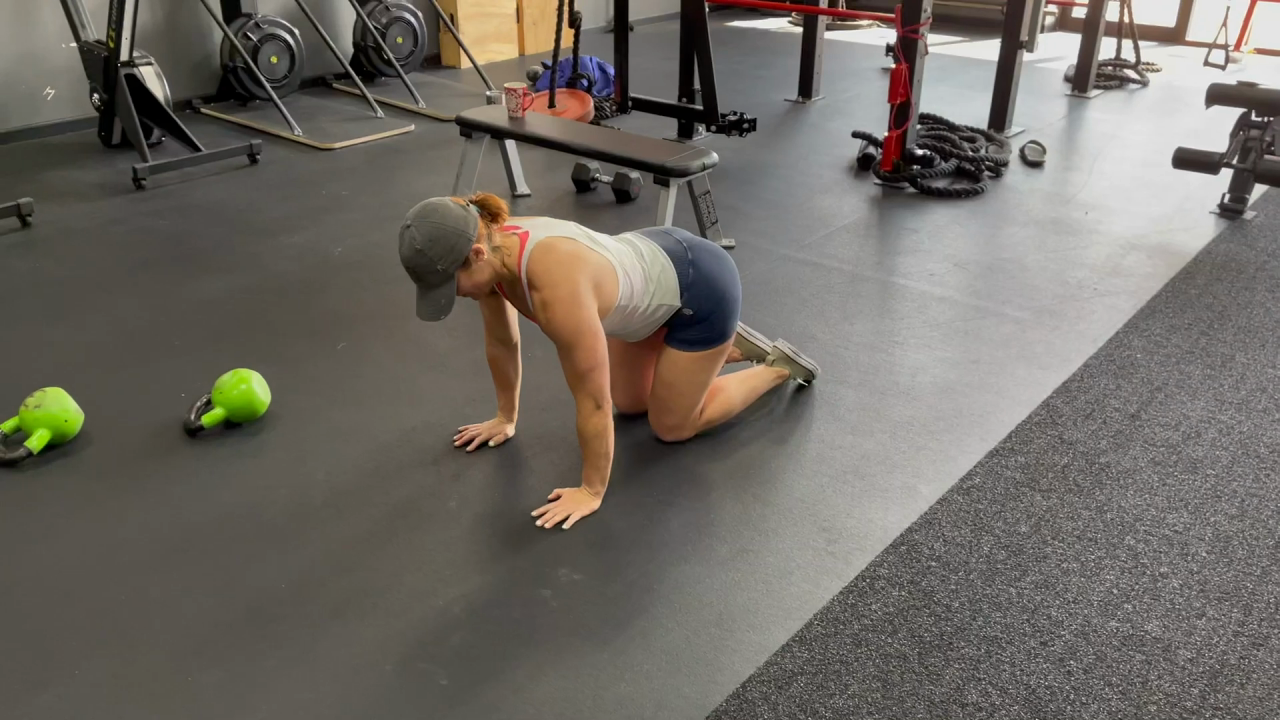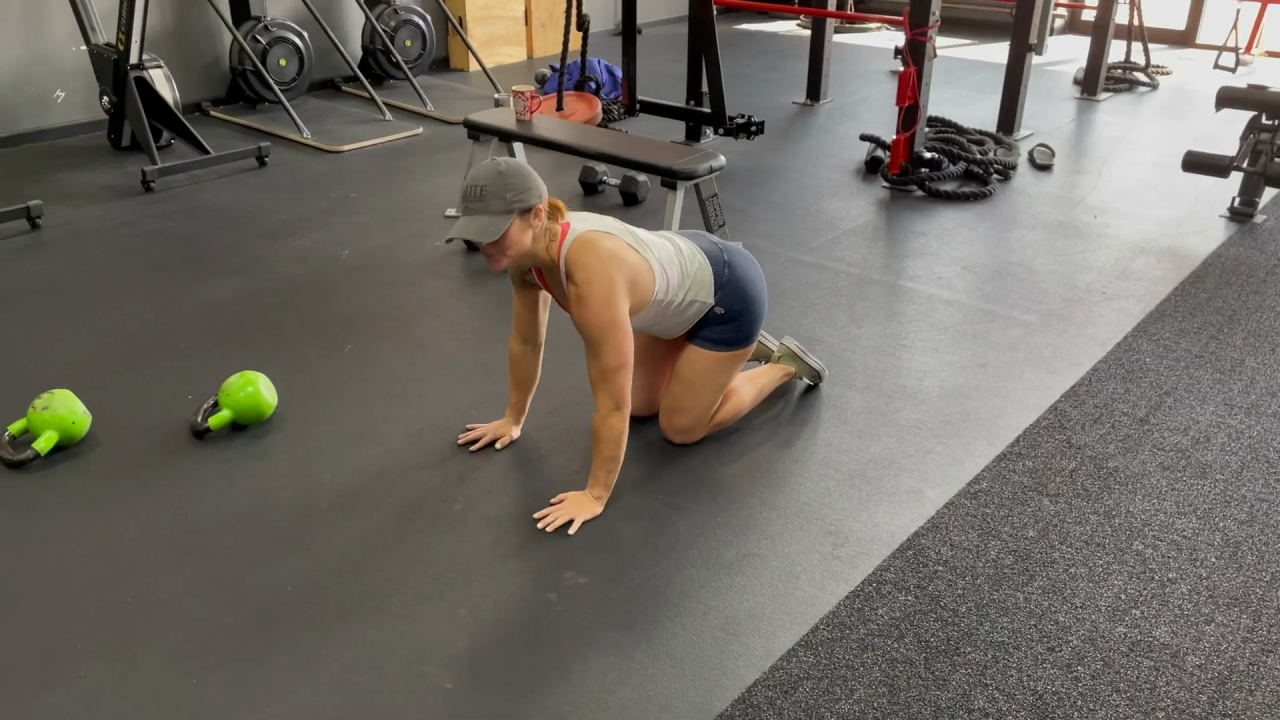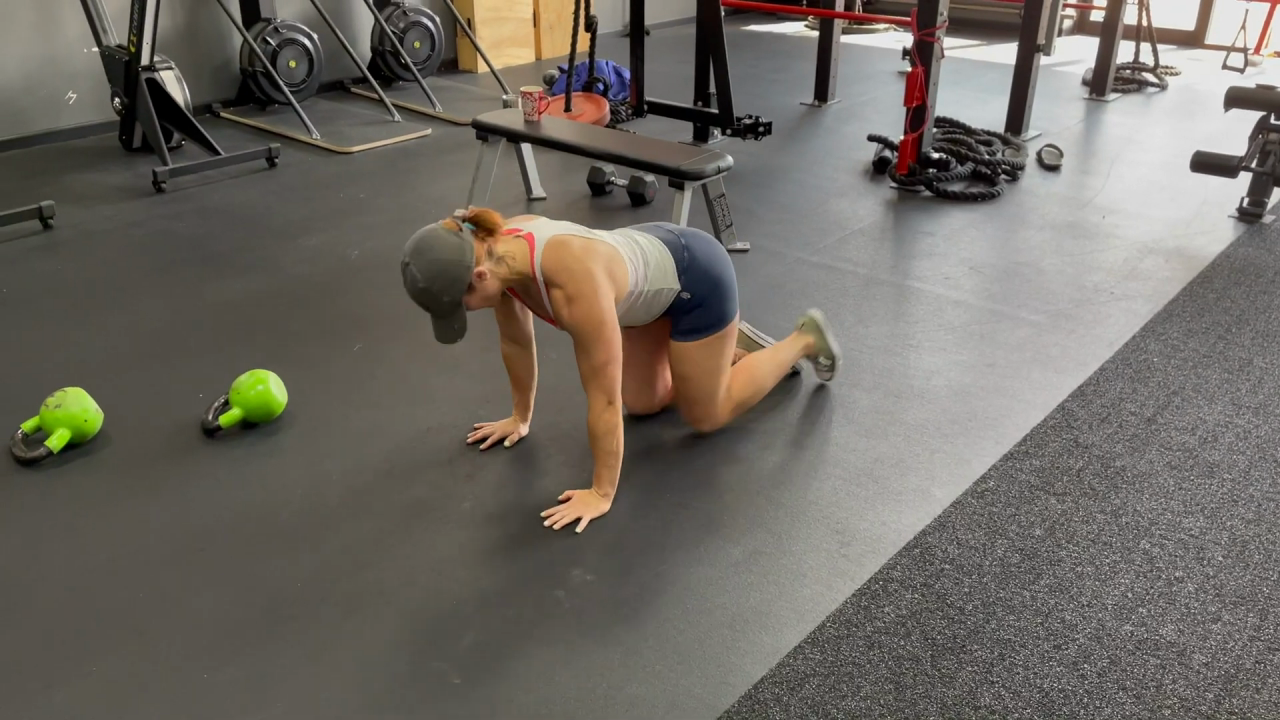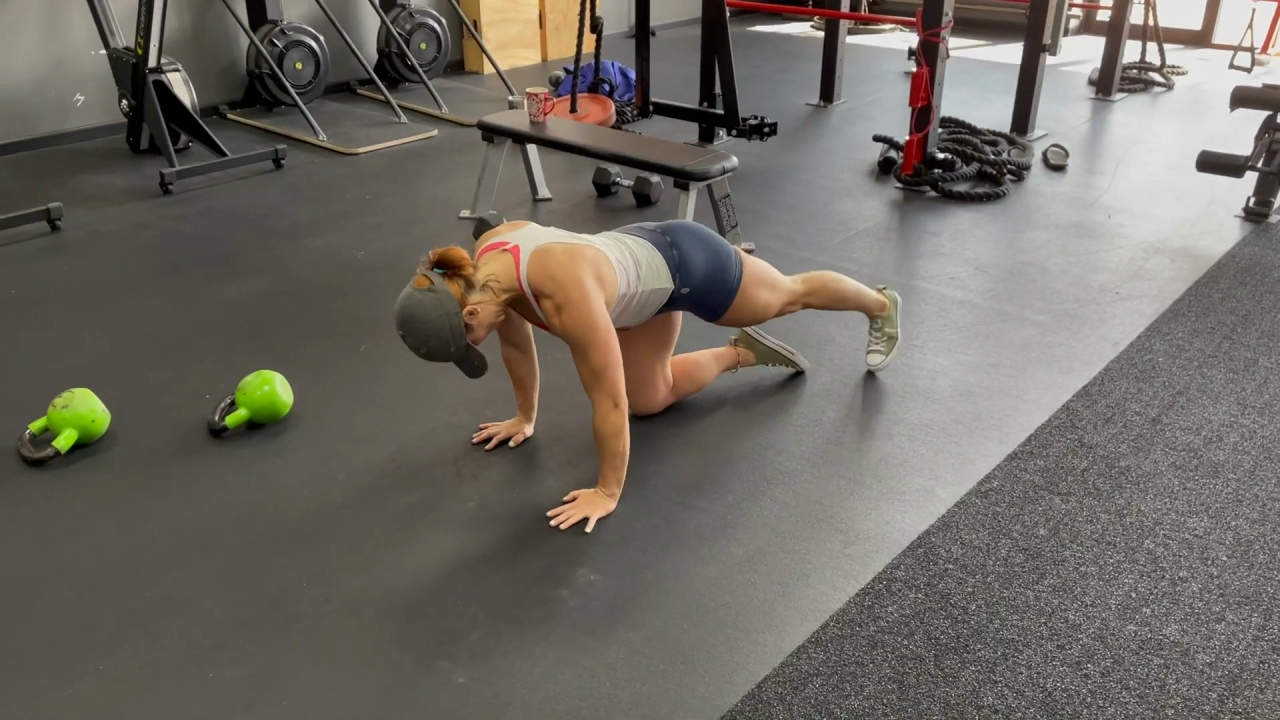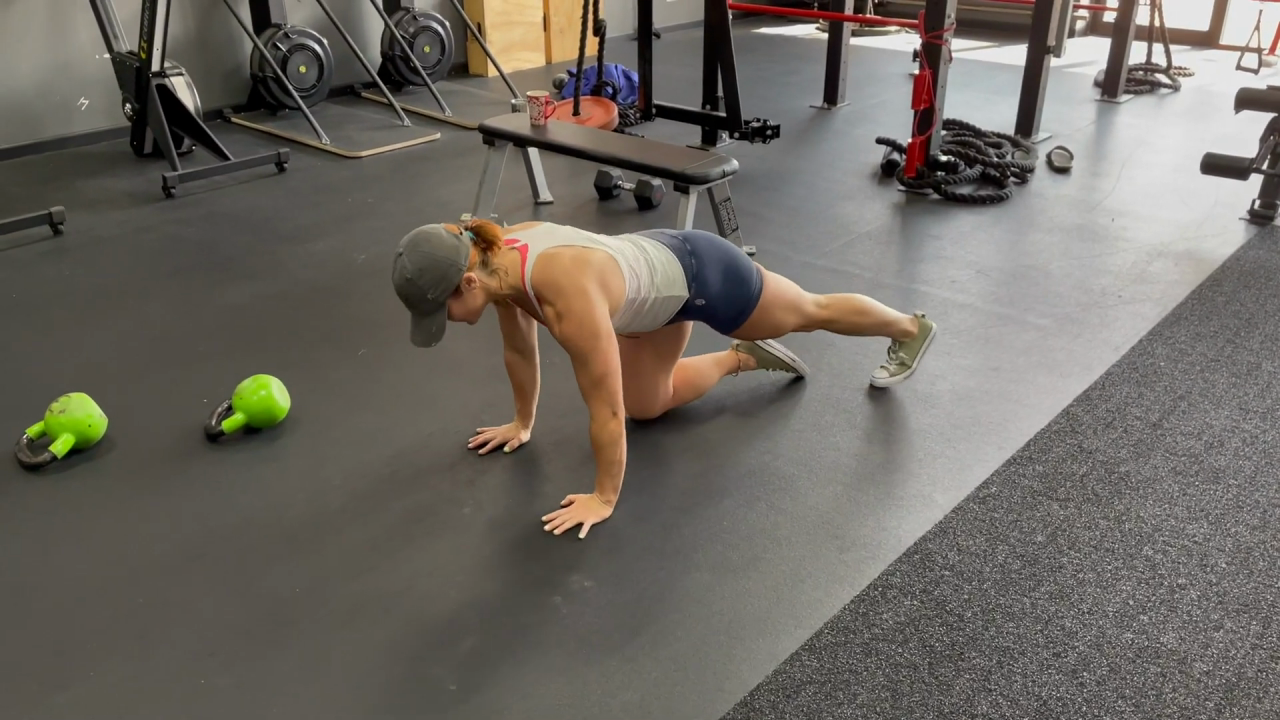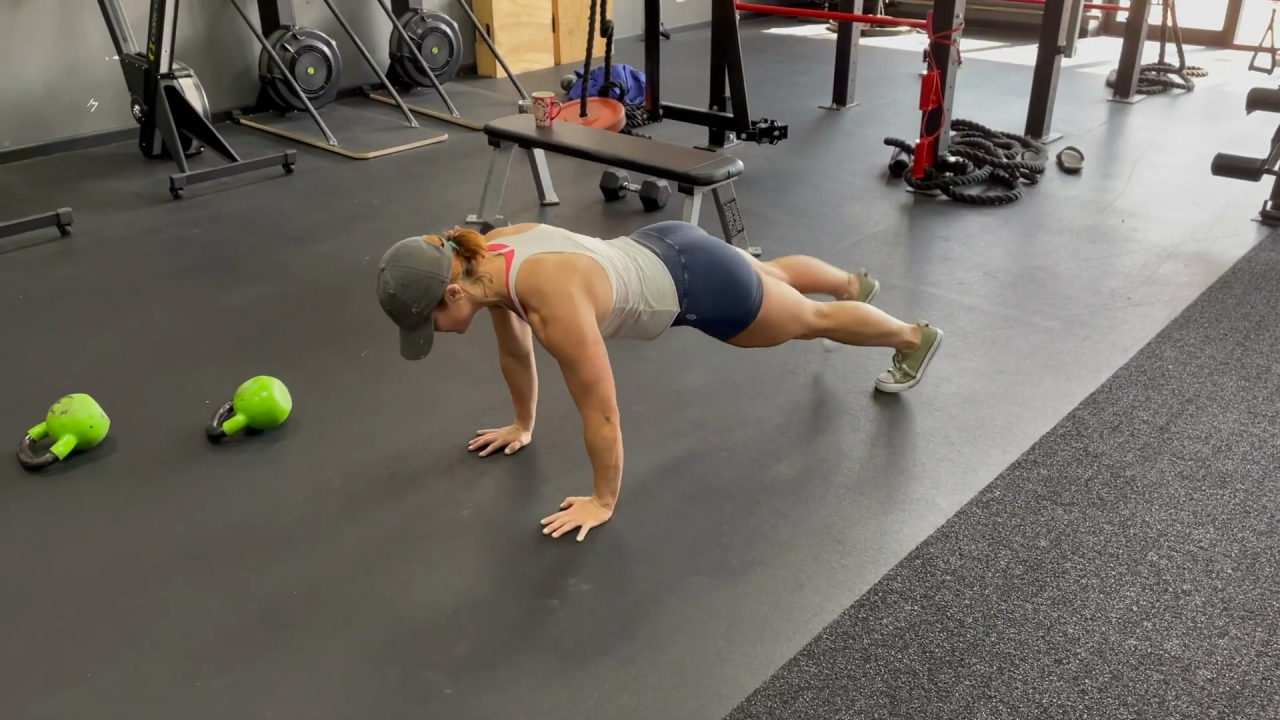
dt=0.7s
person 1, frame 1
left shoulder: (556, 288)
right shoulder: (492, 249)
left elbow: (593, 402)
right elbow: (501, 342)
left wrist: (592, 492)
right wrist: (506, 418)
left hip: (700, 288)
right hip: (655, 261)
left knee: (671, 426)
right knee: (630, 403)
left ankle: (777, 367)
right ankle: (732, 346)
person 1, frame 2
left shoulder: (594, 278)
right shoulder: (524, 250)
left elbow: (613, 404)
right elbow: (525, 341)
left wrist: (595, 496)
right wrist: (512, 420)
left hip: (728, 293)
right hip: (687, 269)
left knee: (680, 427)
right knee: (641, 405)
left ankle: (784, 365)
right ankle: (743, 350)
person 1, frame 3
left shoulder: (575, 284)
right shoulder: (490, 254)
left elbow: (603, 397)
right elbow: (516, 340)
left wrist: (602, 493)
right wrist: (520, 417)
left hip: (695, 275)
right hip: (647, 259)
left knee: (706, 416)
right knee: (642, 401)
left ankle: (803, 340)
right ankle: (732, 347)
person 1, frame 4
left shoulder: (565, 295)
right shoulder: (482, 267)
left elbow: (608, 401)
right elbow: (516, 343)
left wrist: (608, 492)
right wrist: (524, 417)
left hip: (687, 265)
right hip: (641, 260)
left knee: (791, 294)
right knee: (649, 400)
left ankle: (880, 304)
right ankle: (742, 352)
person 1, frame 5
left shoulder: (566, 294)
right shoulder: (497, 258)
left elbow: (606, 408)
right elbow: (519, 347)
left wrist: (604, 498)
right wrist: (522, 422)
left hip: (702, 275)
right hip: (656, 266)
left knee: (811, 312)
right knee: (648, 405)
left ankle: (911, 329)
right ankle: (743, 357)
person 1, frame 6
left shoulder: (552, 301)
right shoulder: (488, 259)
left elbow: (601, 414)
right elbow: (514, 351)
left wrist: (602, 501)
right wrist: (522, 425)
left hip: (697, 284)
right hip: (659, 248)
left knee: (812, 319)
right knee: (774, 275)
left ankle: (914, 338)
right ankle: (852, 285)
